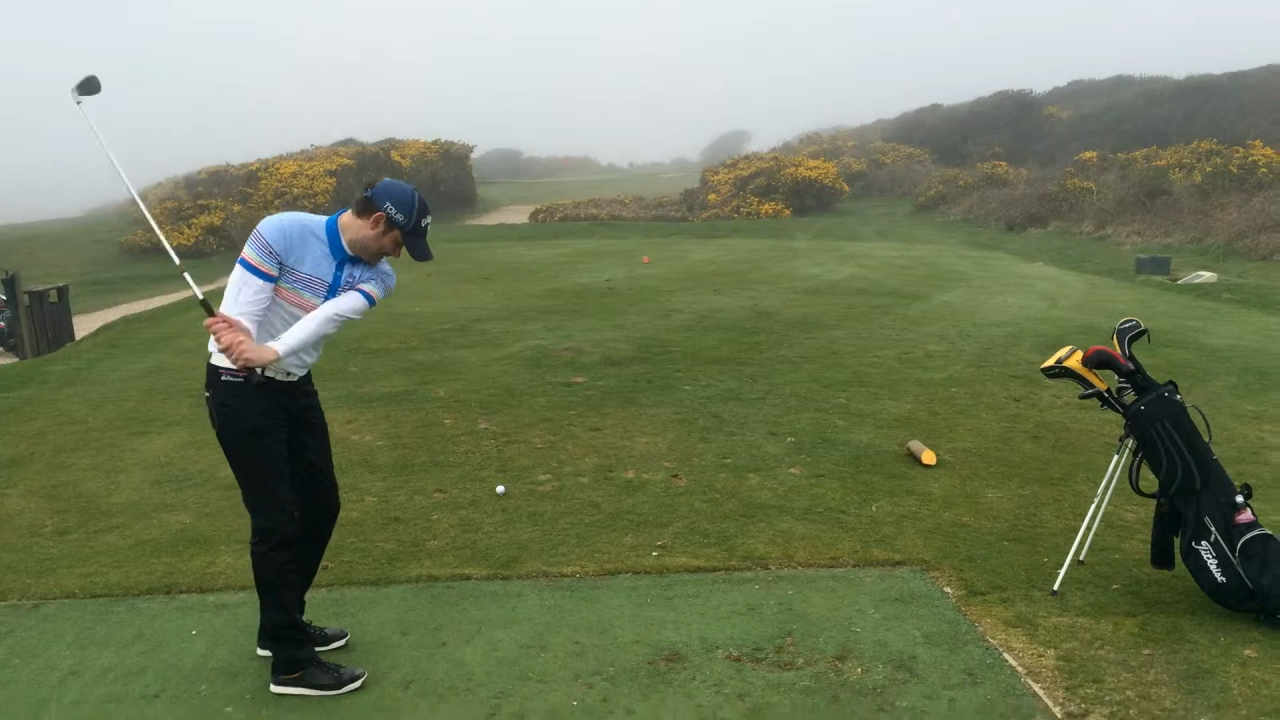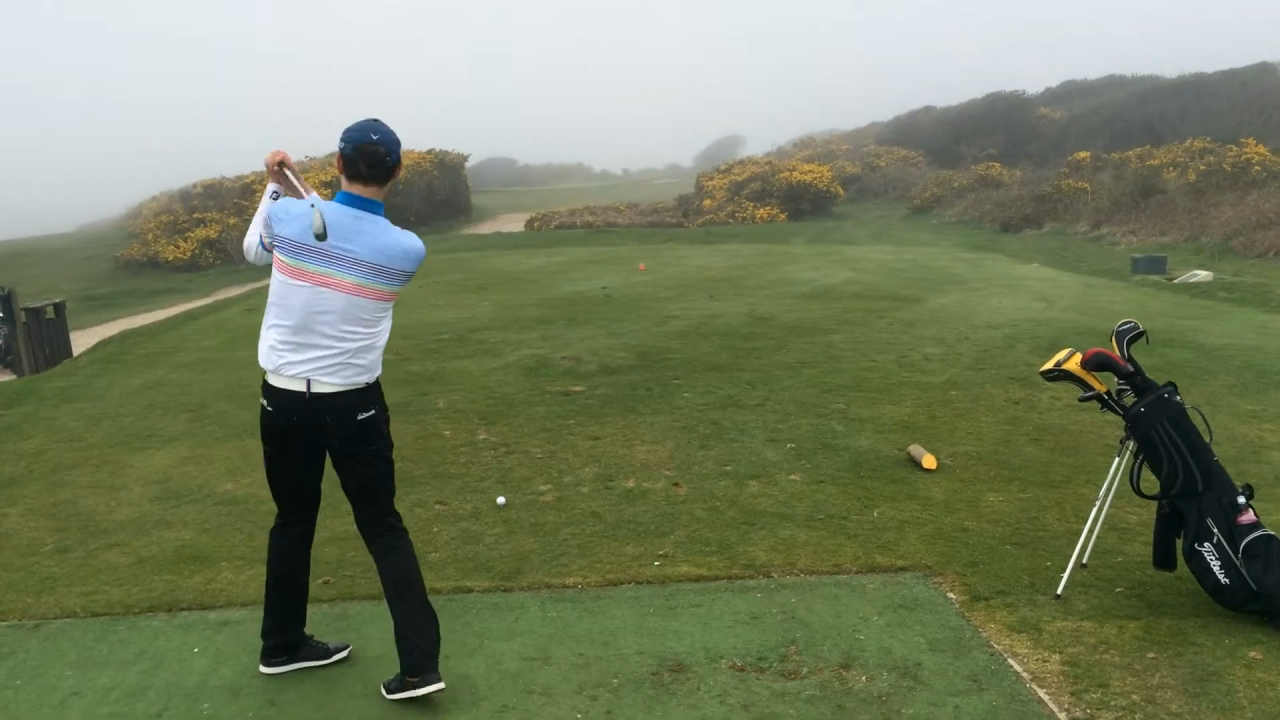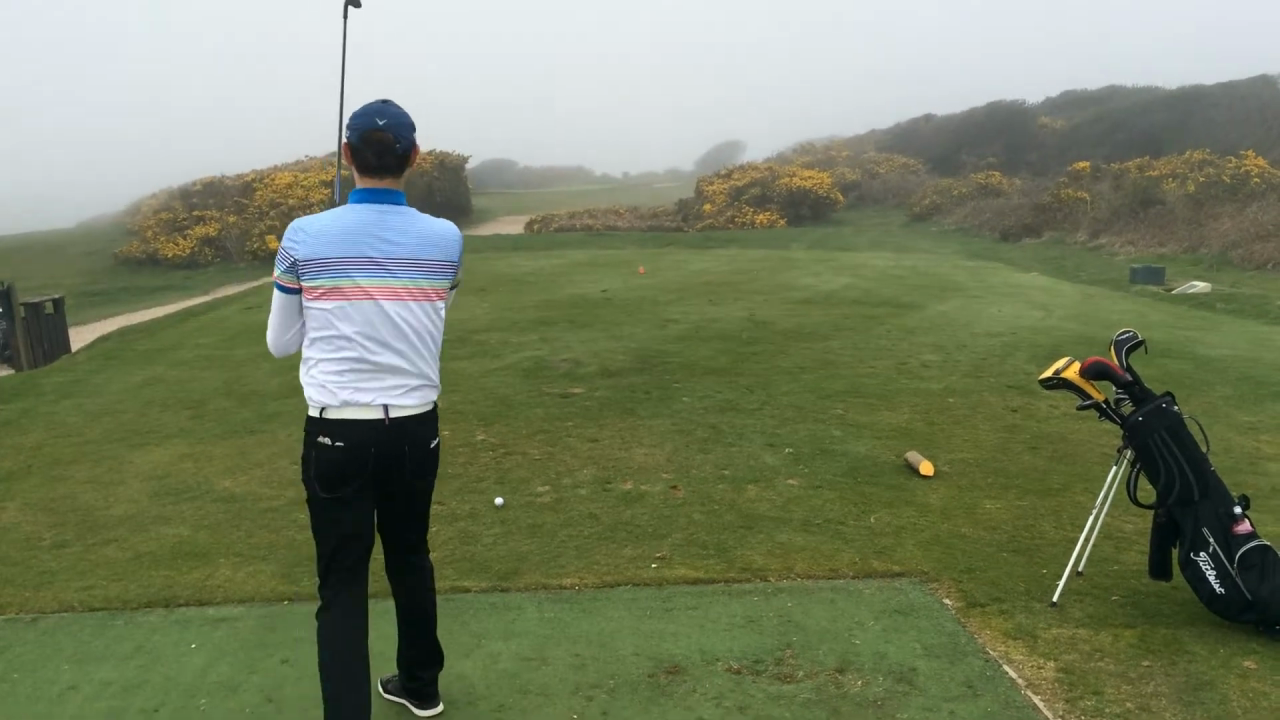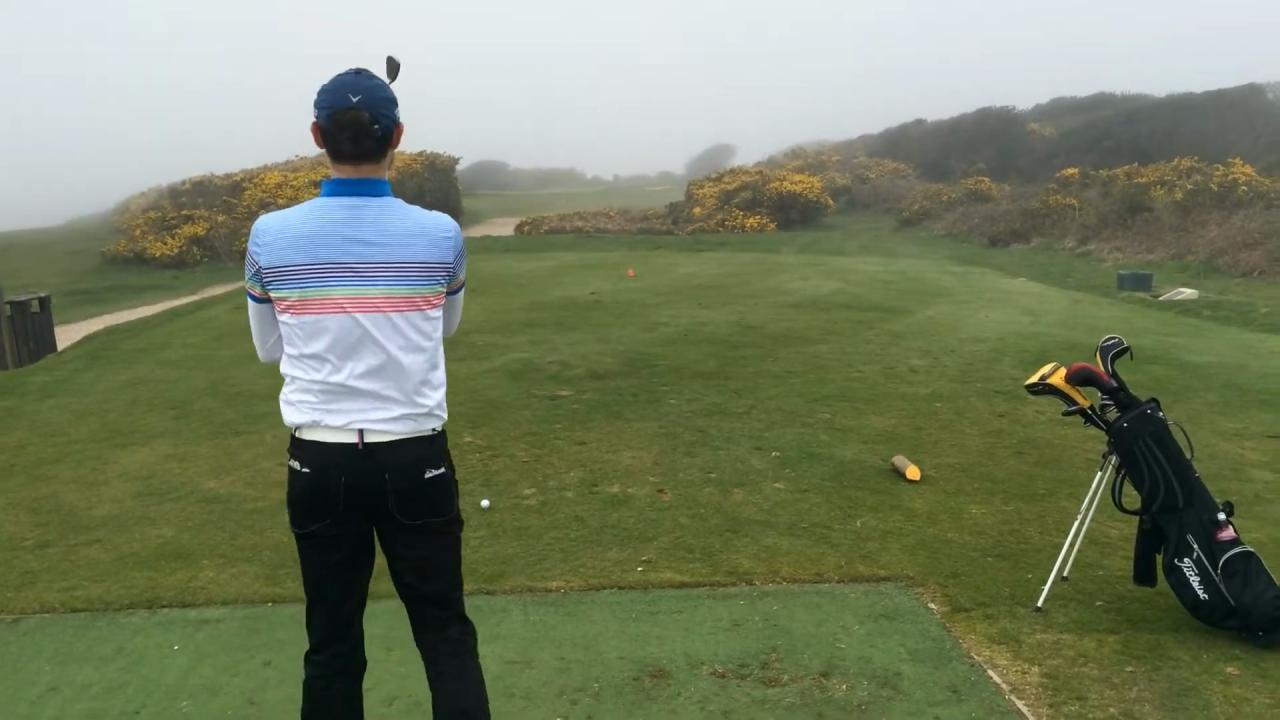
dt=0.7s
person 1, frame 1
left shoulder: (377, 276)
right shoulder: (279, 232)
left elbow: (323, 321)
right elbow: (242, 322)
left wrist: (267, 352)
right wrist: (245, 347)
left hip: (294, 386)
right hip: (241, 390)
left knee: (320, 509)
right knee: (278, 521)
left ankle: (281, 626)
right ankle: (291, 662)
person 1, frame 2
left shoulder: (284, 214)
right shoulder: (408, 250)
left elbow: (254, 250)
left wrist: (276, 185)
right wrist: (300, 189)
left hip: (283, 401)
right hip: (353, 406)
left knee: (293, 518)
right knee: (383, 528)
left ankle: (282, 643)
right ankle: (421, 661)
person 1, frame 3
left shoulder: (303, 237)
right shoulder: (446, 239)
left elbow: (281, 343)
left hip: (336, 436)
right hip: (414, 431)
left knee: (342, 591)
right knee: (409, 560)
person 1, frame 4
left shoulder: (269, 236)
right shoulder: (440, 234)
left elbow: (269, 348)
left hip: (320, 464)
right hip: (415, 461)
left knee: (332, 643)
right knee: (445, 631)
